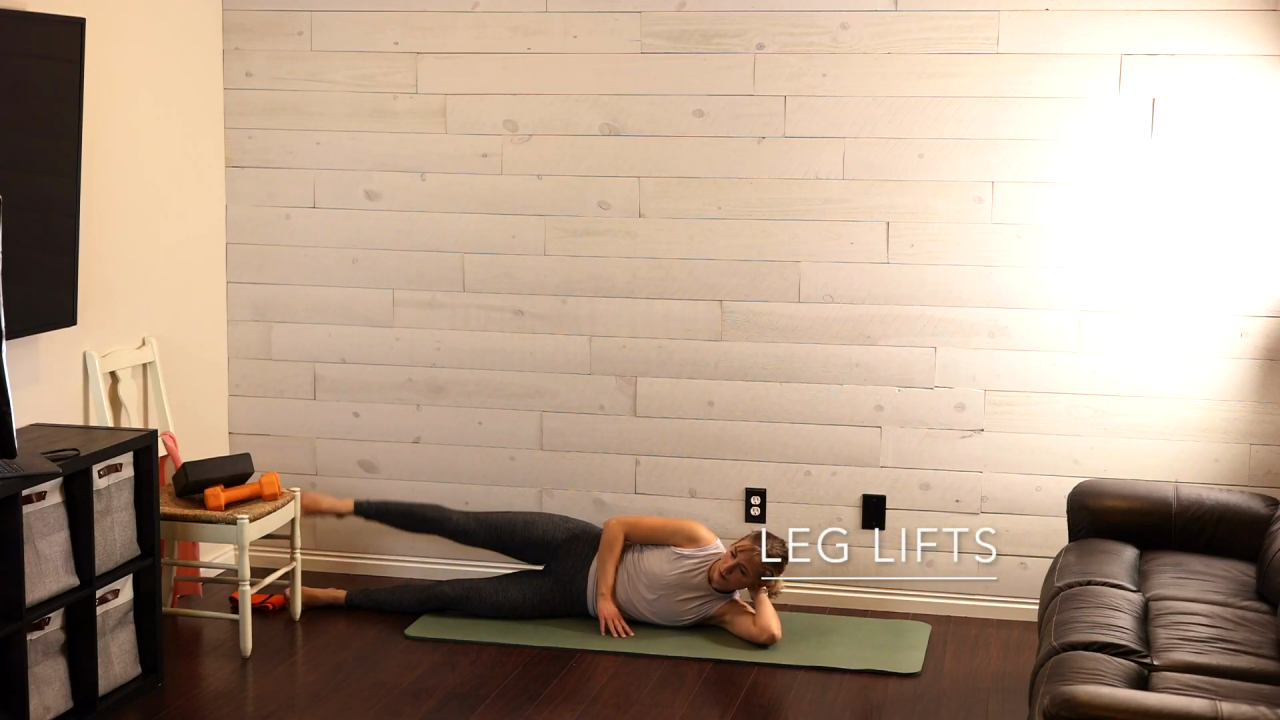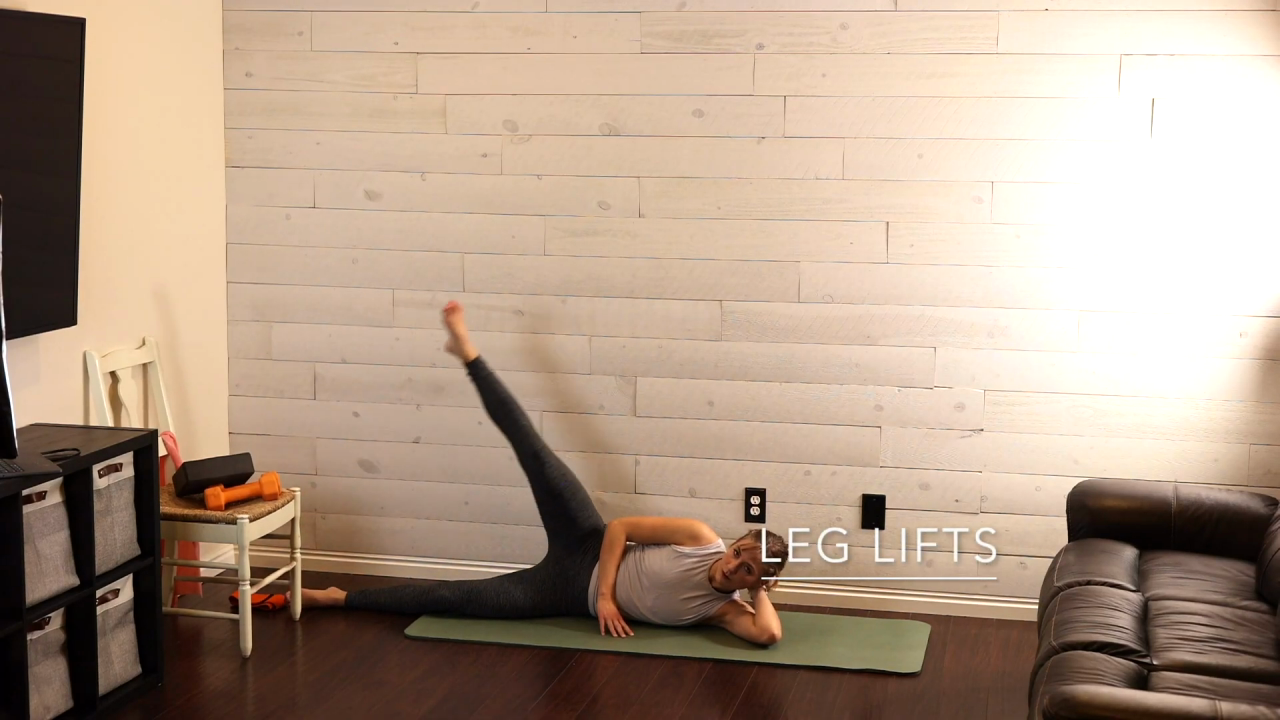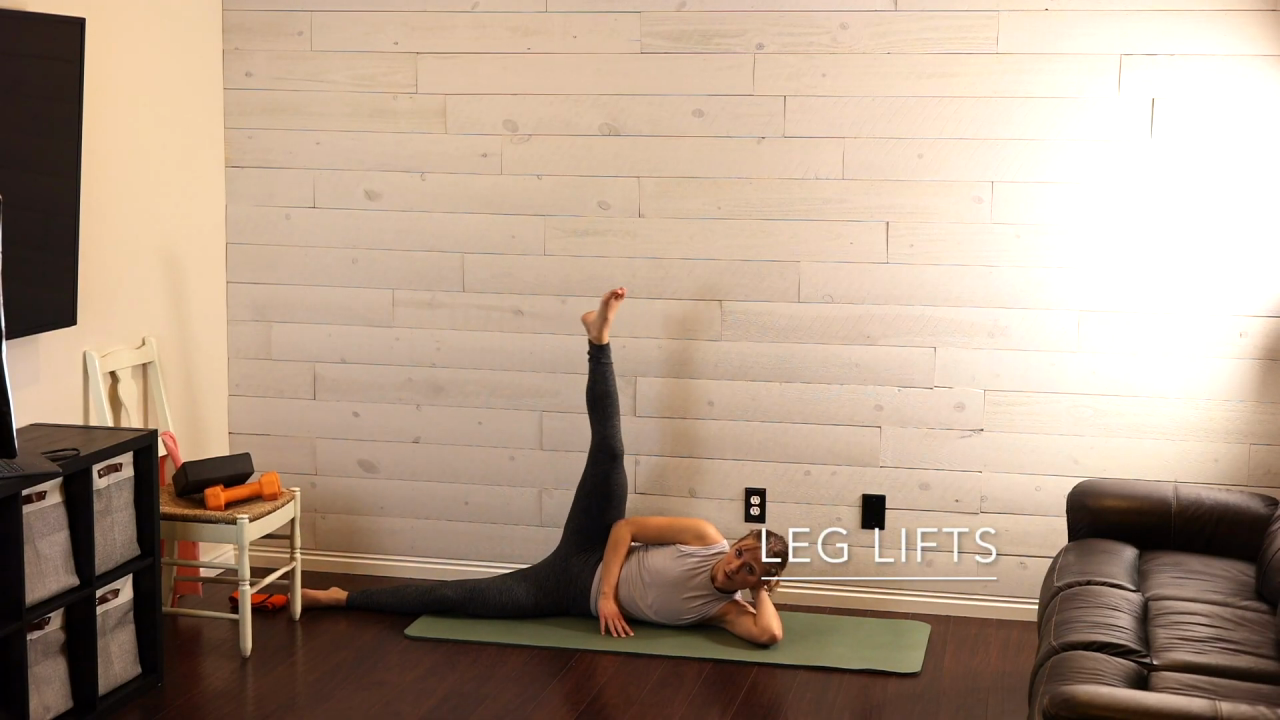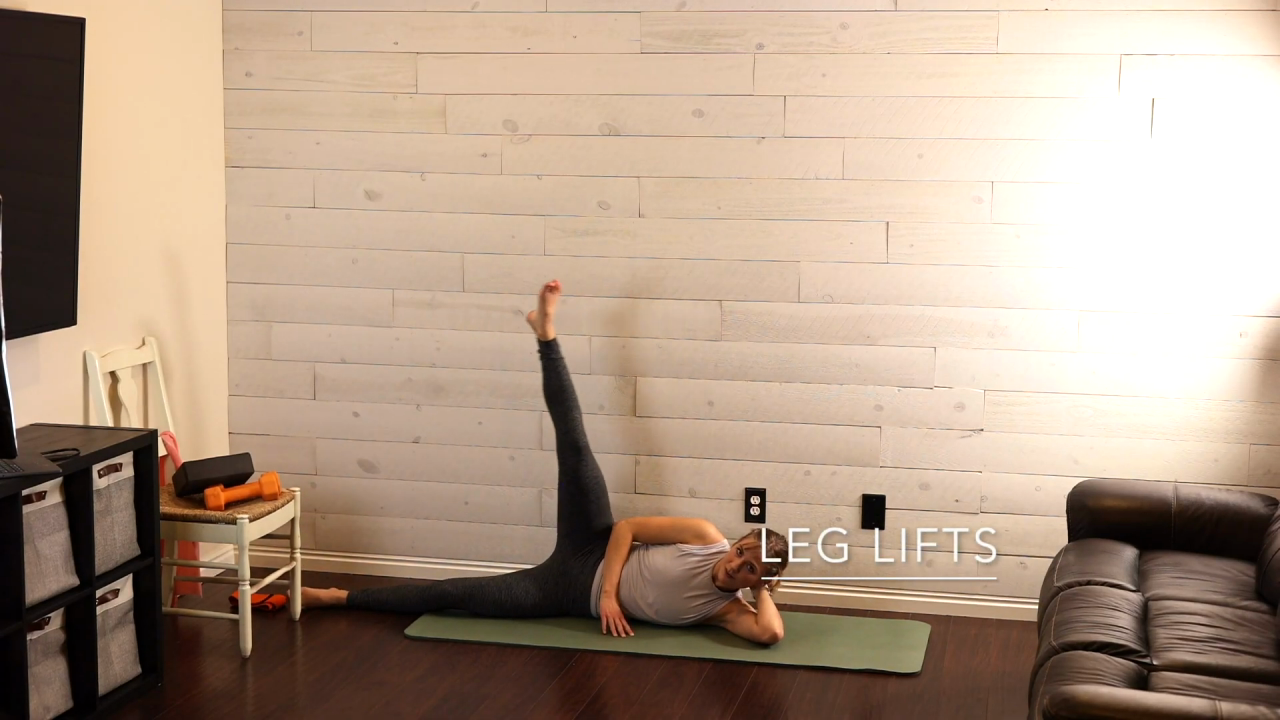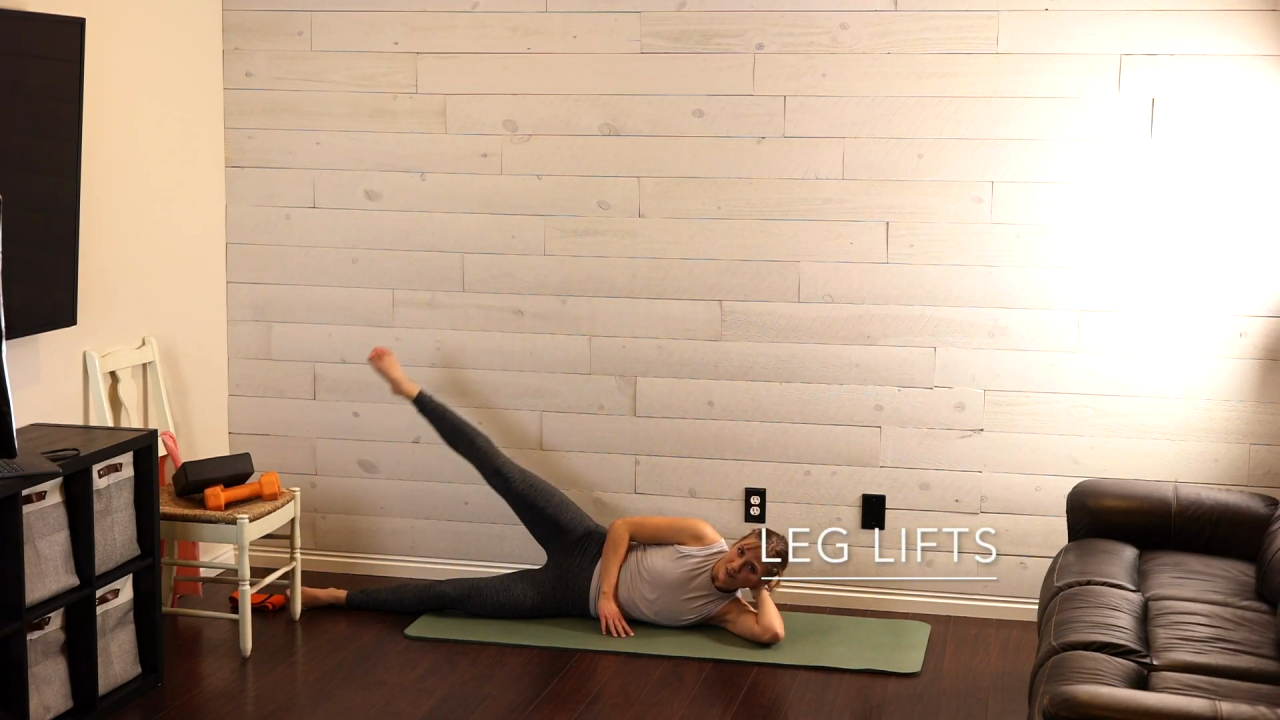
dt=0.3s
person 1, frame 1
left shoulder: (729, 606)
right shoulder: (698, 540)
left elbow: (766, 627)
right elbow: (618, 526)
left wrist: (765, 593)
right wrist: (606, 592)
left hip: (573, 601)
right hip: (580, 554)
left knee: (453, 594)
right knee: (463, 527)
left ankle: (338, 596)
right ankle: (345, 507)
person 1, frame 2
left shoulder: (723, 608)
right shoulder: (701, 537)
left elbow: (770, 633)
right elbow: (618, 527)
left wrist: (758, 589)
right wrist: (604, 593)
left hip: (575, 593)
right hip: (586, 547)
left knee: (455, 597)
right knee: (533, 448)
left ankle: (337, 597)
right ankle: (468, 352)
person 1, frame 3
left shoulder: (725, 609)
right shoulder: (706, 538)
left elbow: (769, 635)
right elbow: (625, 527)
left wrist: (761, 591)
right wrist: (608, 593)
left hip: (578, 598)
right hip: (587, 557)
left knee: (455, 597)
right knee: (608, 448)
left ankle: (340, 599)
person 1, frame 4
left shoulder: (726, 608)
right shoulder: (706, 538)
right elbow: (628, 527)
left wrist: (763, 590)
right wrist: (609, 591)
left hip: (575, 598)
right hip: (588, 556)
left knee: (455, 595)
right knee: (573, 442)
left ankle: (338, 598)
right ankle: (547, 335)
person 1, frame 5
left shoulder: (724, 609)
right shoulder: (702, 536)
left elbow: (772, 631)
right elbow: (621, 525)
left wrist: (760, 574)
right wrist: (609, 587)
left hip: (577, 598)
right hip: (583, 546)
left knee: (452, 596)
right knee: (499, 469)
left ankle: (337, 596)
right ankle: (410, 392)
